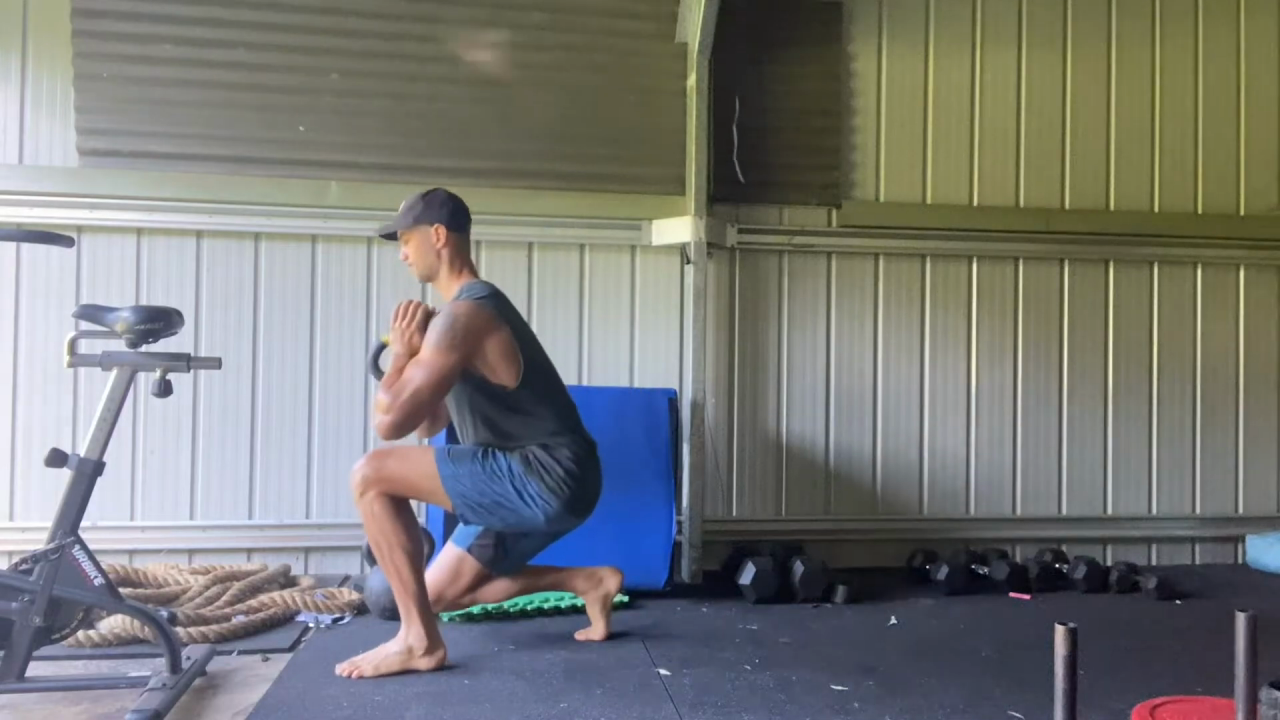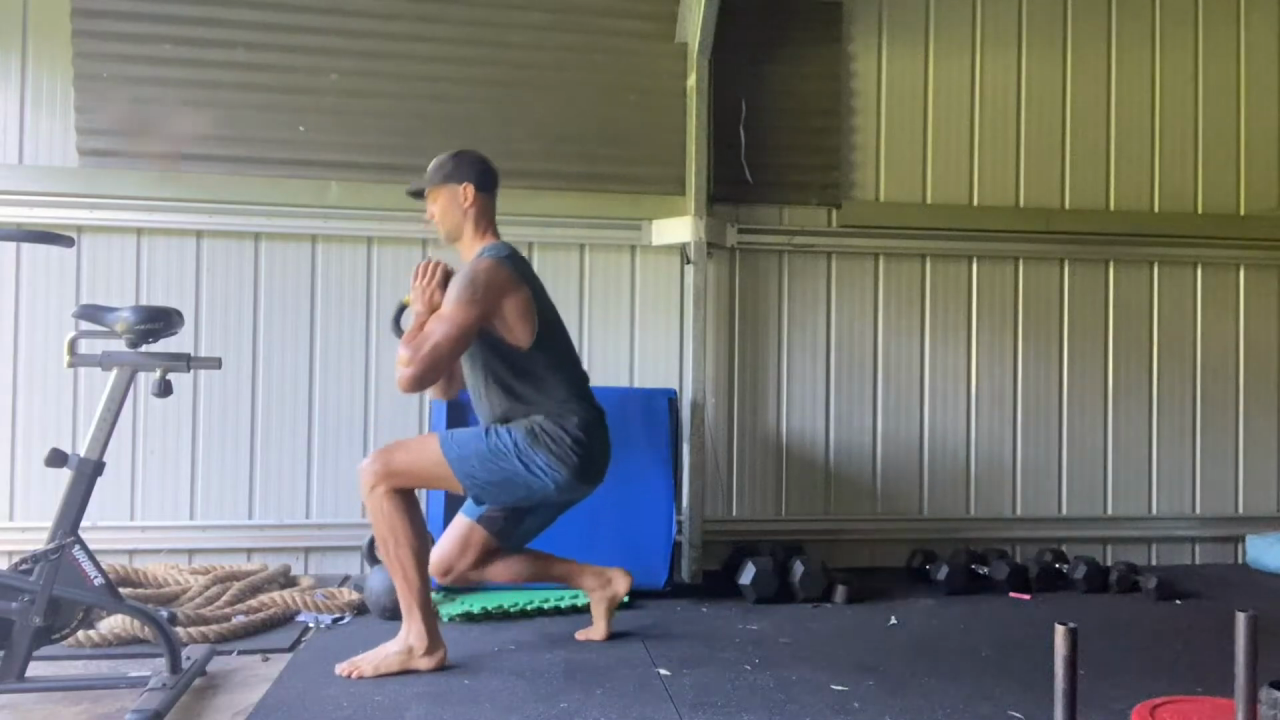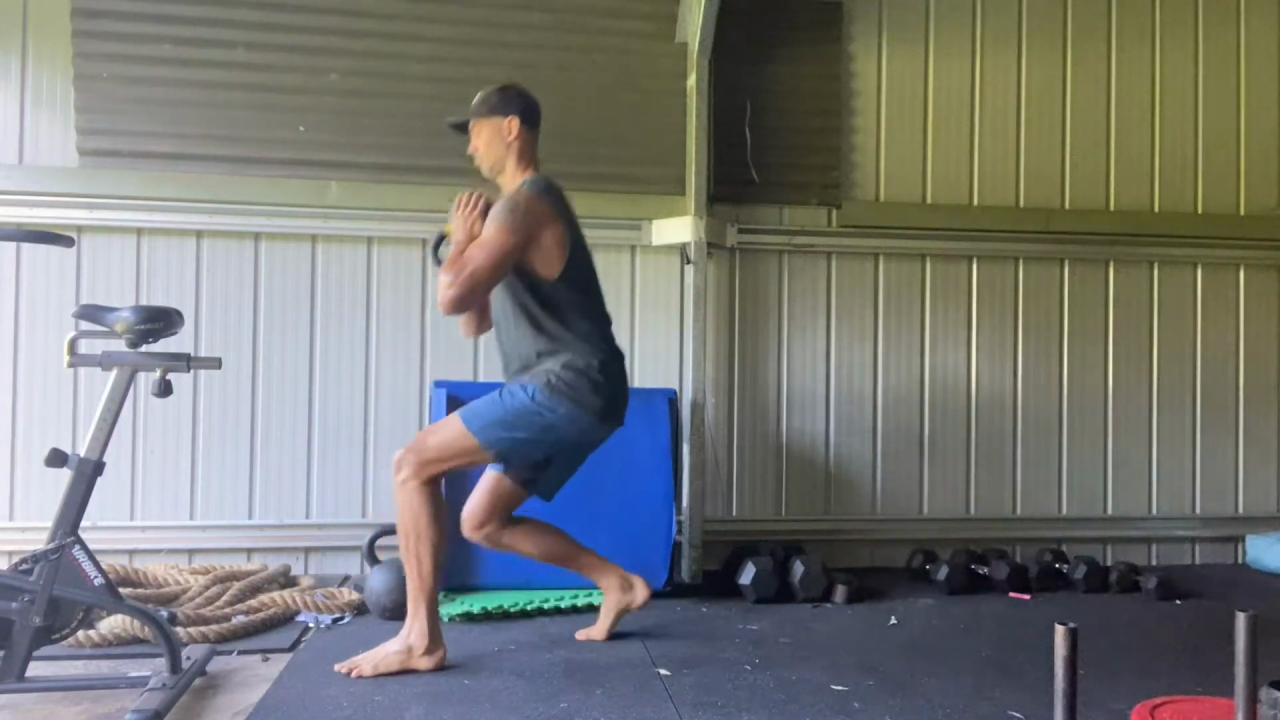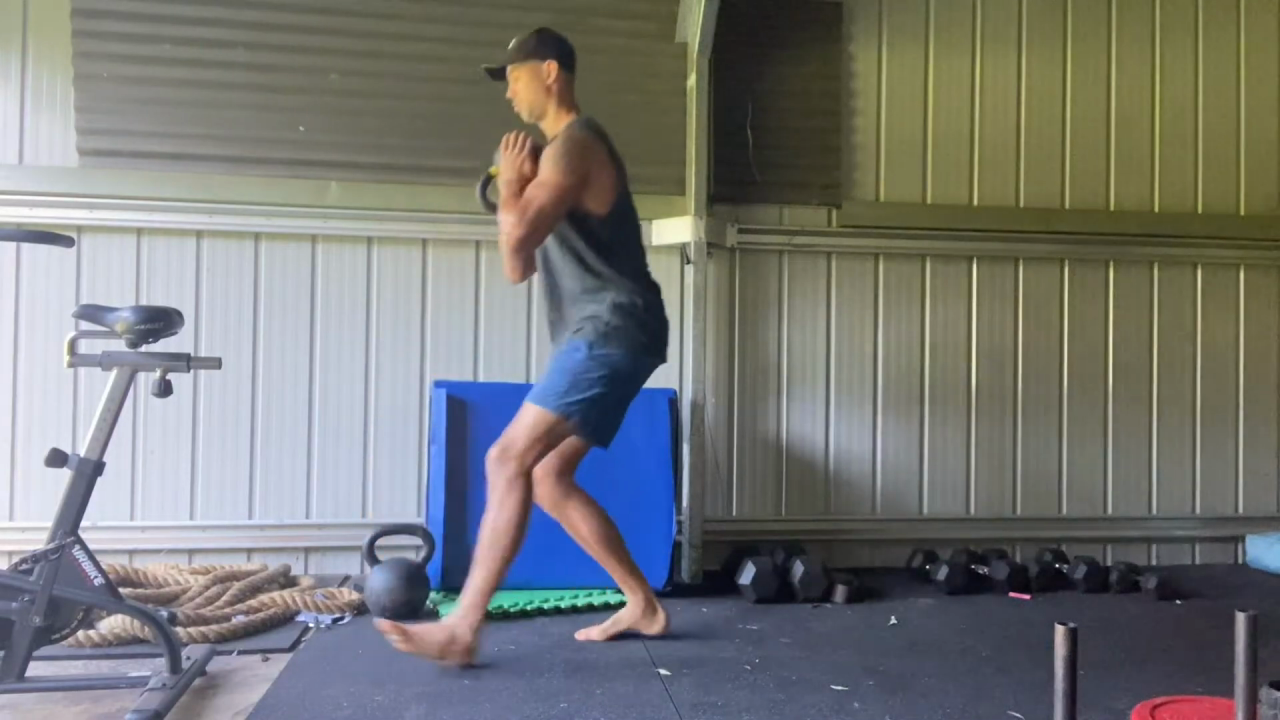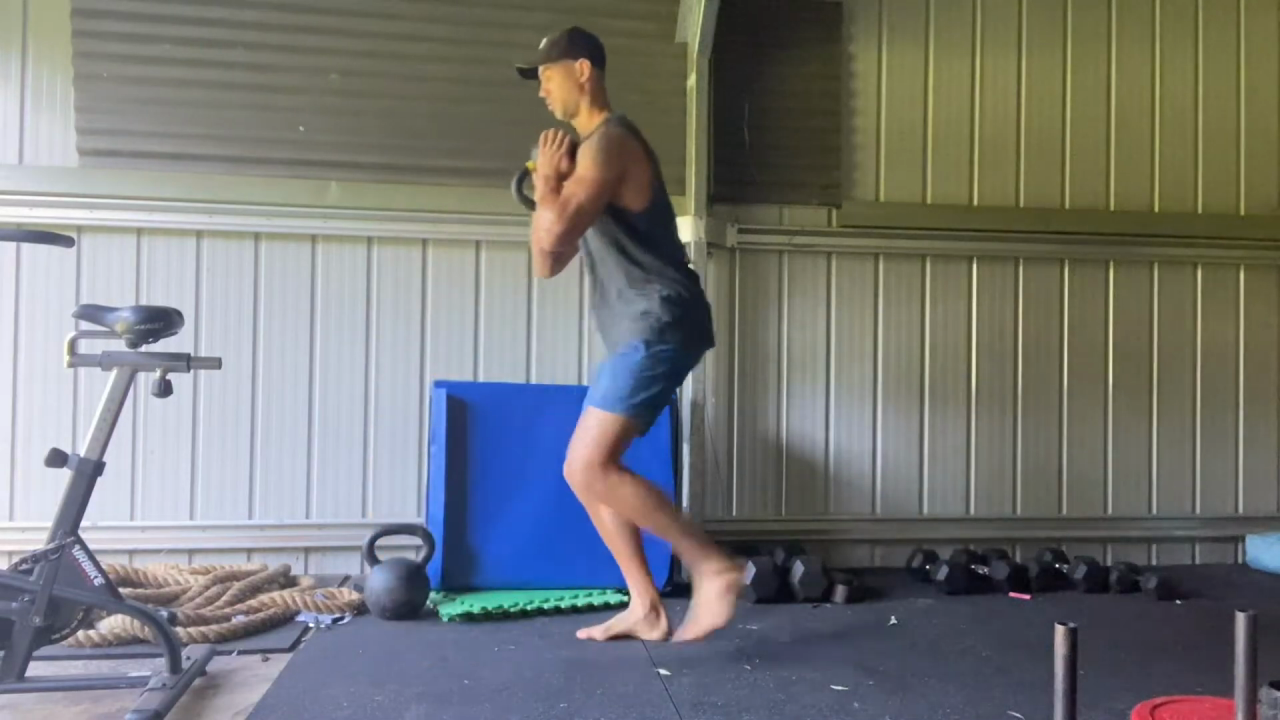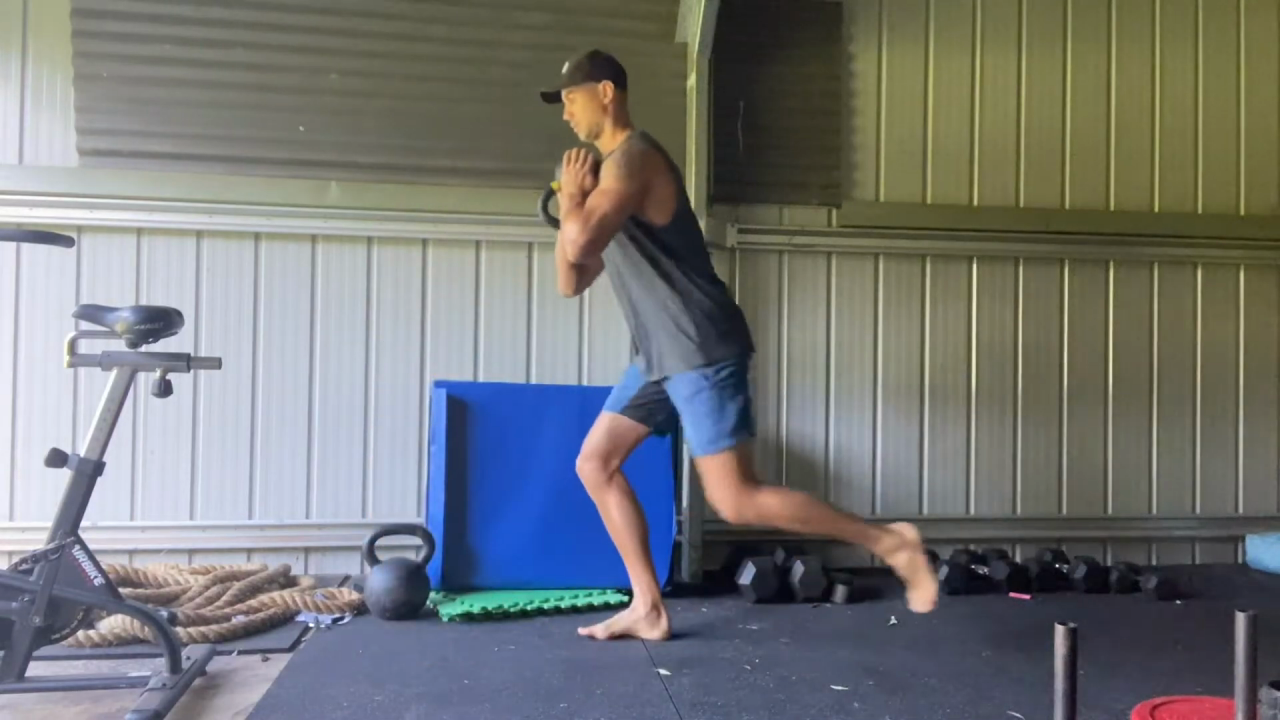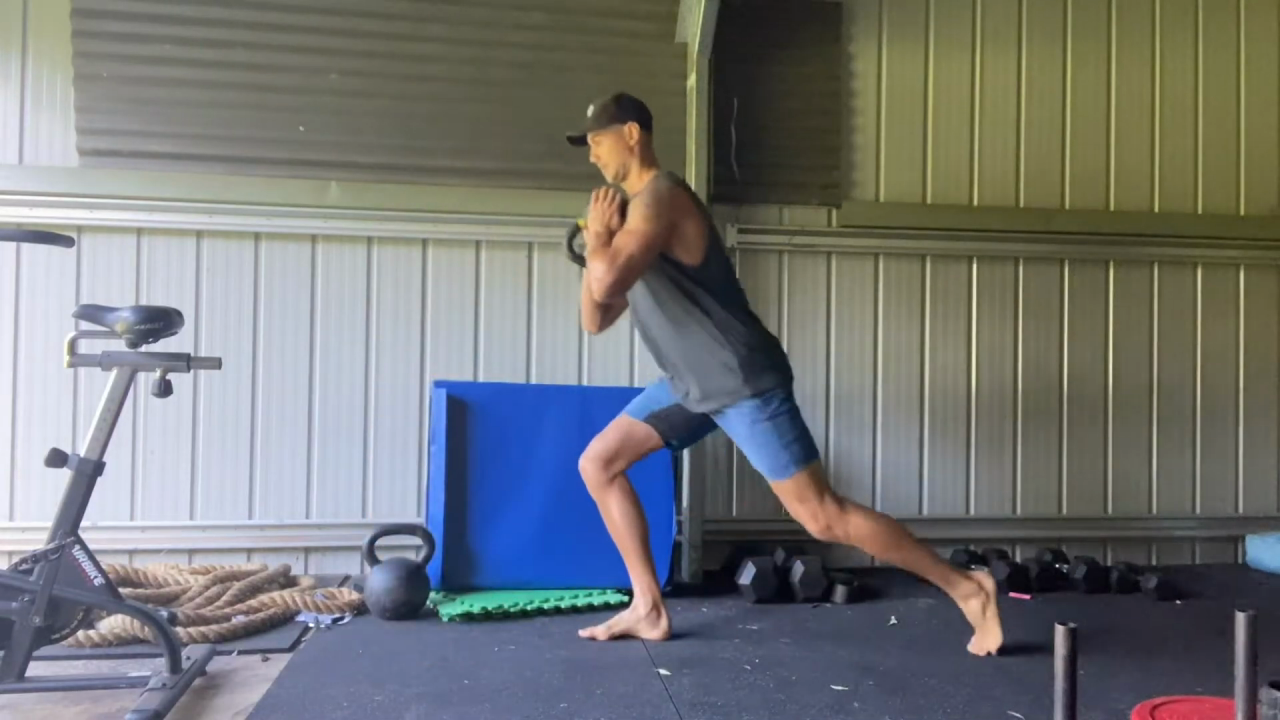
dt=0.2s
person 1, frame 1
left shoulder: (463, 316)
right shoulder: (470, 310)
left elbow: (392, 422)
right elbow: (431, 423)
left wrist: (402, 353)
right wrist: (411, 355)
left hip: (549, 480)
right hip: (542, 481)
left knee: (371, 474)
right knee: (439, 591)
left ankle: (418, 640)
right ankle: (591, 582)
person 1, frame 2
left shoulder: (483, 273)
right shoulder: (486, 271)
left elbow: (411, 375)
right elbow: (446, 385)
left wrist: (421, 312)
right wrist: (431, 316)
left hip: (553, 444)
right hip: (553, 449)
left knee: (381, 470)
right knee: (449, 564)
left ankle: (419, 640)
right ankle: (598, 581)
person 1, frame 3
left shoulder: (523, 203)
right shoulder: (516, 208)
left elbow: (451, 298)
right elbow: (476, 321)
left wrist: (461, 243)
right wrist: (470, 246)
left hip: (566, 386)
right hip: (571, 391)
left knee: (413, 462)
right knee: (482, 522)
left ankle: (420, 639)
right ankle: (619, 585)
person 1, frame 4
left shoulder: (574, 144)
right shoulder: (553, 150)
left elbow: (516, 237)
right elbow: (521, 265)
left wrist: (511, 186)
right wrist: (513, 195)
left hip: (614, 332)
right hip: (599, 337)
left knee: (507, 460)
right knee: (549, 477)
left ankle: (467, 623)
right ankle: (643, 604)
person 1, frame 5
left shoulder: (610, 141)
right shoulder: (585, 148)
left elbow: (554, 235)
right elbow: (547, 262)
left wrist: (550, 181)
right wrist: (547, 185)
left hip: (661, 325)
right hip: (639, 331)
left knee: (586, 469)
right knee: (590, 468)
left ankle: (711, 567)
right ankle: (646, 607)
person 1, frame 6
left shoulder: (631, 158)
right shoulder: (607, 169)
left elbow: (575, 247)
right elbow: (573, 279)
left wrist: (573, 203)
right wrist: (570, 204)
left hip: (701, 345)
right hip: (662, 349)
left knee: (734, 501)
right knee: (594, 462)
left ankle: (893, 545)
right ankle: (648, 608)
person 1, frame 7
left shoulder: (658, 196)
right shoulder: (637, 211)
left elbow: (607, 285)
right elbow: (595, 318)
left wrist: (599, 238)
right wrist: (598, 245)
left hip: (741, 377)
right hip: (693, 378)
left knee: (823, 517)
right knee: (599, 464)
left ankle: (970, 588)
right ankle: (648, 610)
